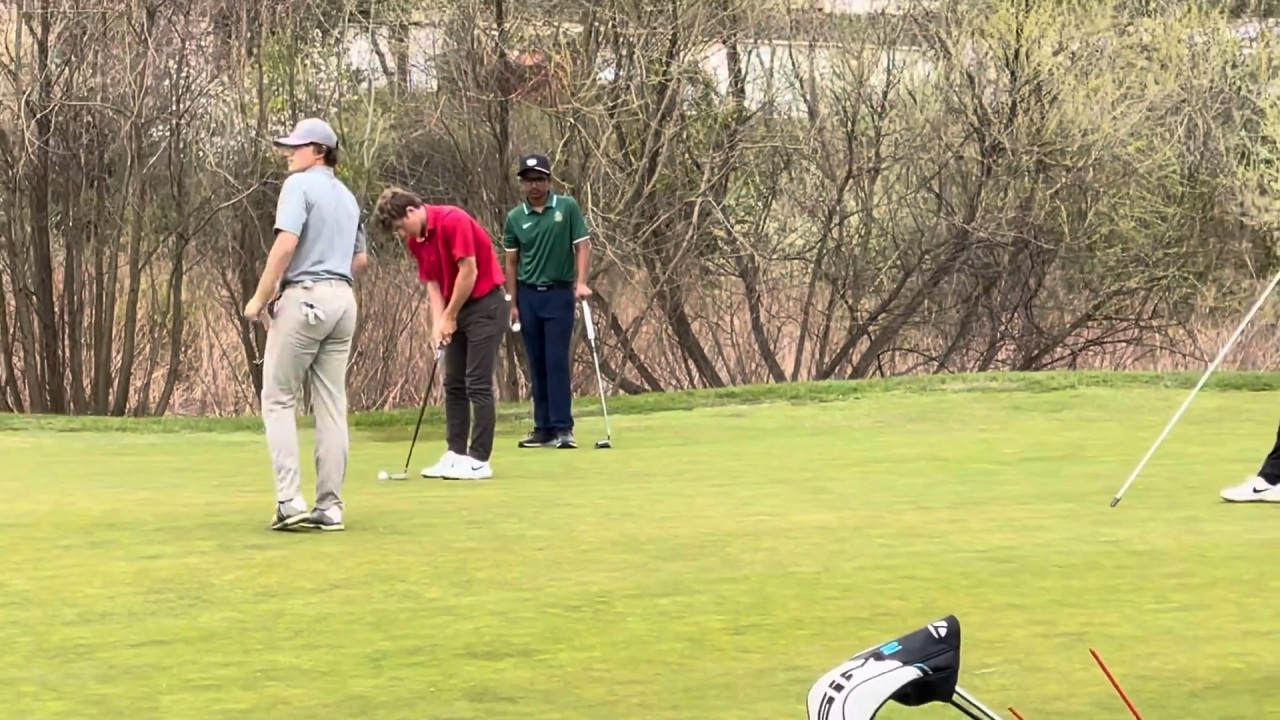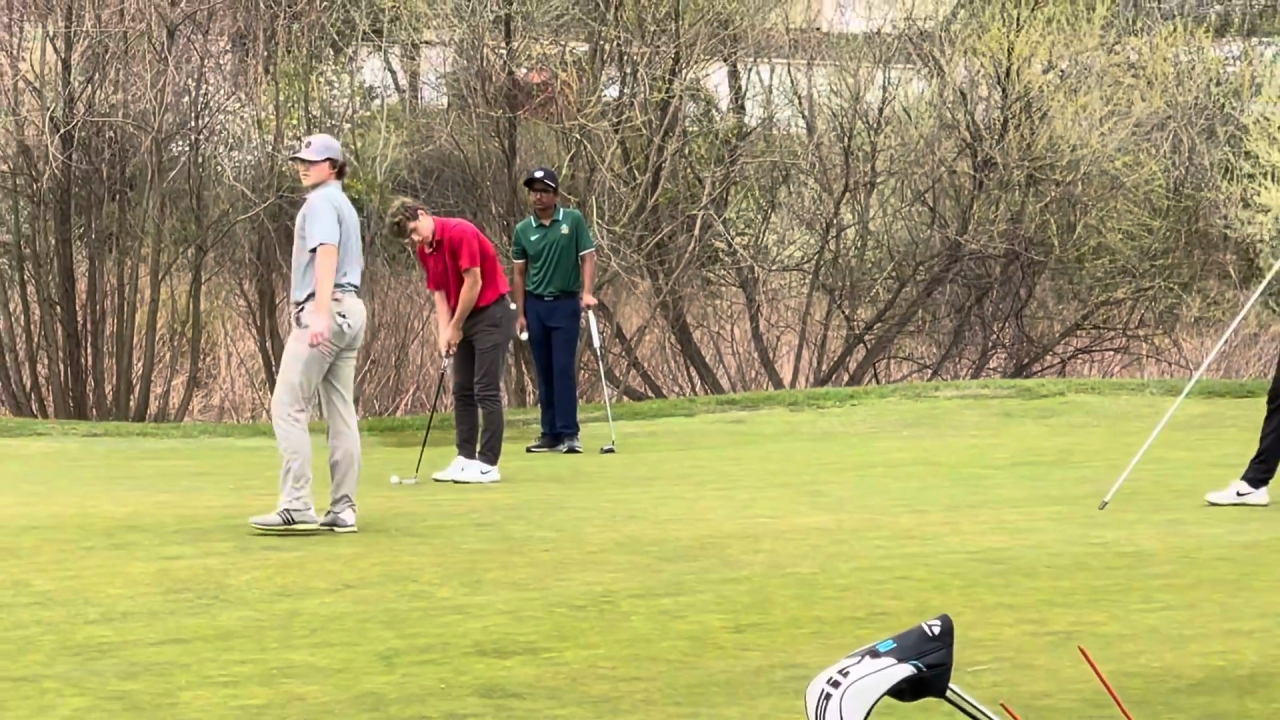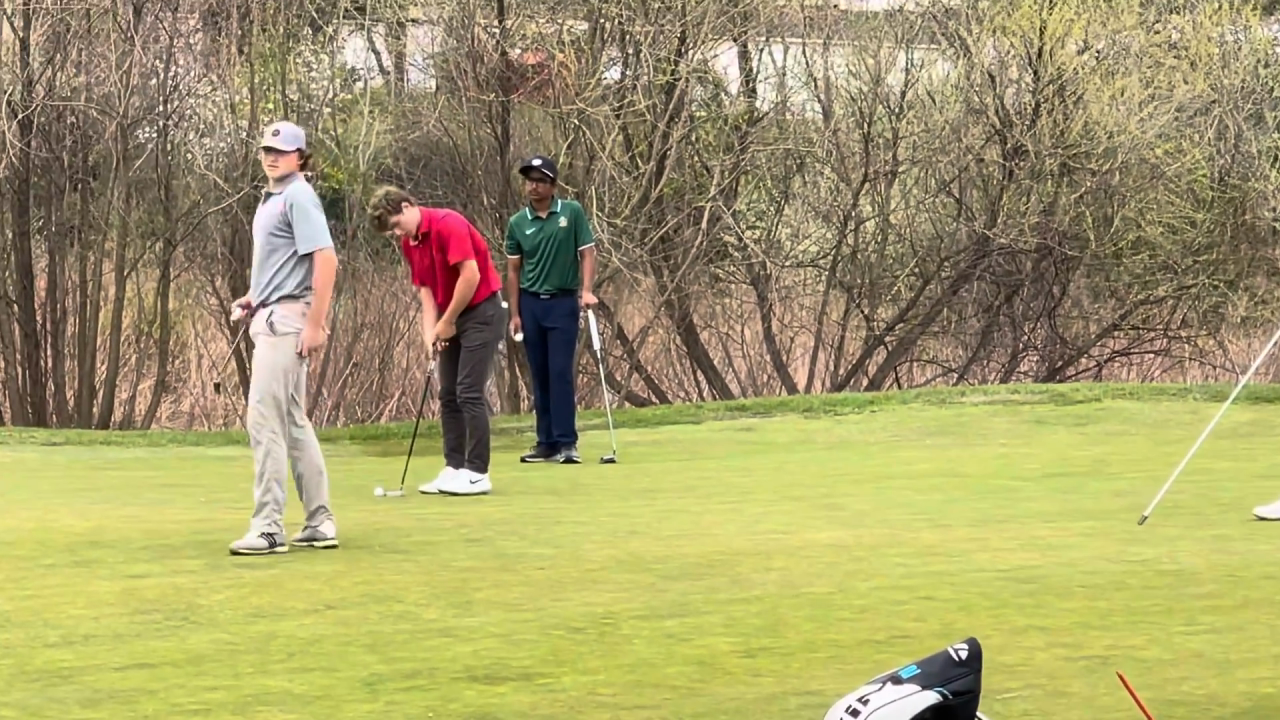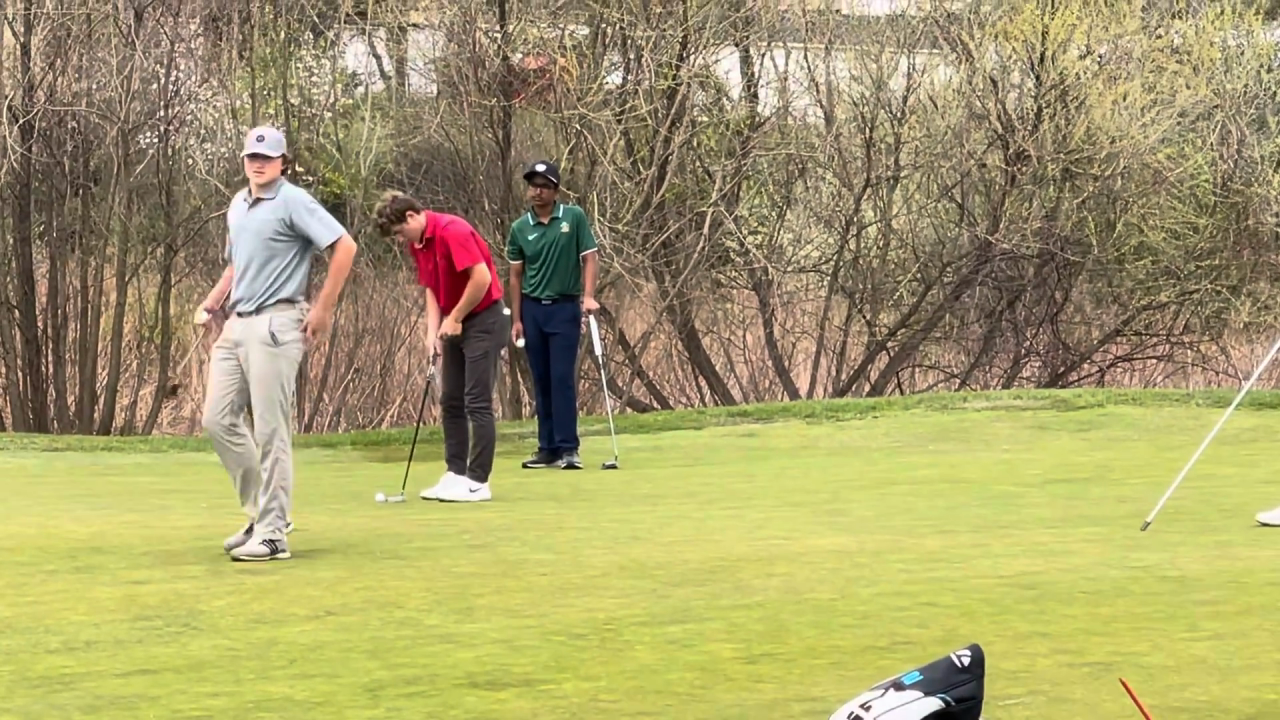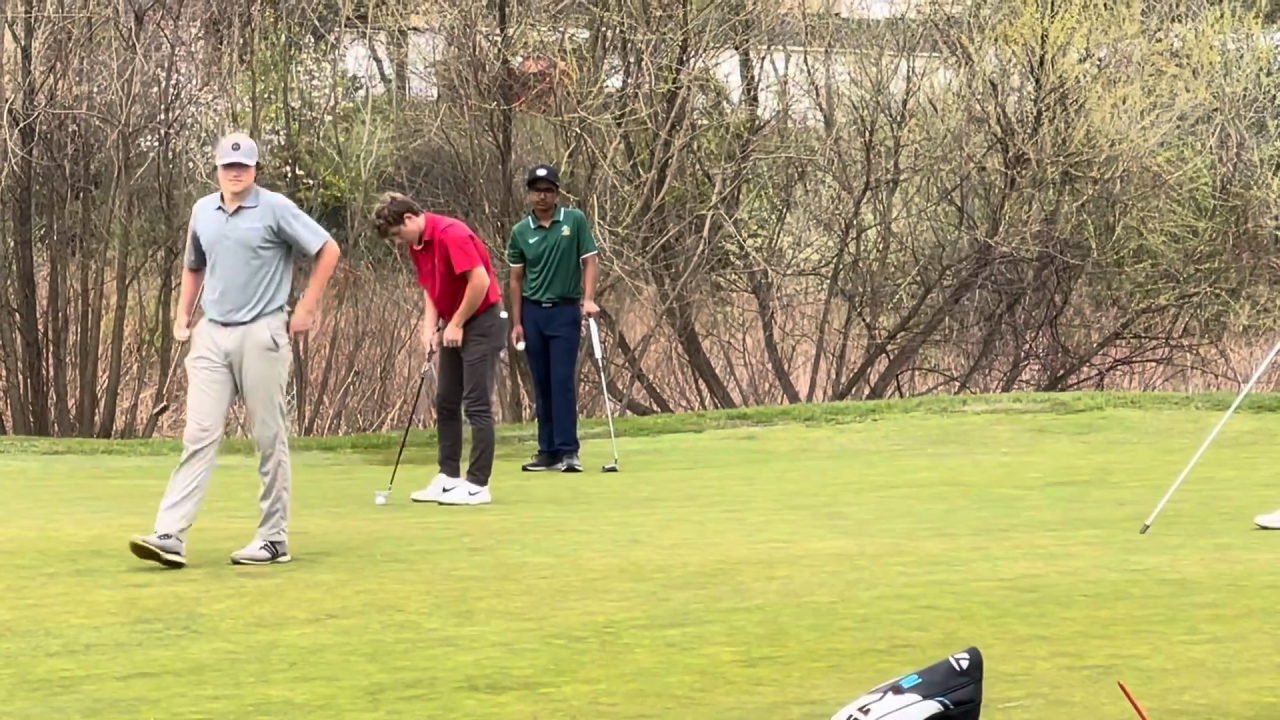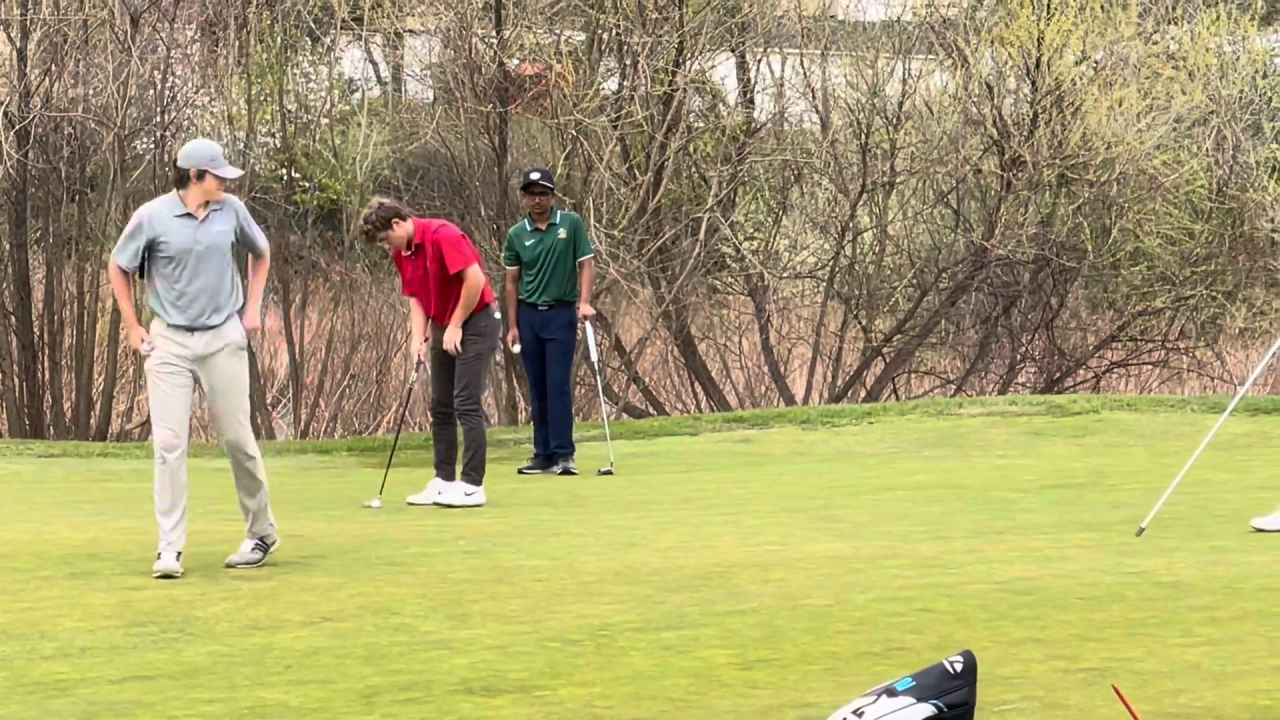
dt=0.3s
person 1, frame 1
left shoulder: (298, 185)
right shoulder: (346, 195)
left elbow: (286, 243)
right elbow: (360, 260)
left wrist: (260, 296)
left hip: (303, 300)
right hip: (342, 301)
left knee: (278, 400)
right knee: (331, 407)
left ankle: (290, 498)
right ankle: (329, 506)
person 1, frame 2
left shoulder: (322, 200)
right shoulder: (344, 204)
left elbow: (327, 255)
left wrist: (319, 312)
left hip: (324, 314)
right hip: (350, 311)
left knee: (288, 407)
right knee: (342, 413)
left ankle: (297, 505)
right ankle: (343, 508)
person 1, frame 3
left shoulder: (298, 196)
right shoulder: (270, 197)
left elbow: (326, 259)
left wrist: (316, 323)
right wrist: (250, 297)
left hip: (285, 319)
right hip: (268, 317)
left knee: (264, 422)
right knee: (292, 423)
left ankle: (269, 527)
right ankle: (319, 522)
person 1, frame 4
left shoulder: (294, 201)
right shoulder: (238, 203)
left elbow: (345, 247)
left wrist: (322, 309)
right wrist: (214, 300)
left hip: (276, 326)
right hip: (236, 325)
left knee: (270, 431)
right knee: (218, 422)
left ankle: (272, 533)
right ankle: (261, 513)
person 1, frame 5
left shoulder: (274, 208)
right shoulder: (201, 213)
left elbow: (328, 250)
left wrist: (306, 309)
right wrist: (180, 318)
left hip: (262, 335)
right hip: (210, 336)
left knee: (269, 437)
right knee: (199, 434)
left ankle: (274, 538)
right ankle: (168, 535)
person 1, frame 6
left shoulder: (232, 210)
right shoulder: (151, 216)
left elbow: (261, 253)
right elbow: (118, 268)
left wrist: (253, 307)
right wrist: (132, 327)
left hip: (223, 337)
right hip: (169, 340)
left knee: (238, 438)
right knee: (170, 442)
left ankle: (262, 531)
right ankle: (170, 548)
person 2, frame 1
left shoulder: (453, 220)
right shoulder: (415, 241)
left elbow: (469, 271)
right elbow: (433, 283)
left wrist: (449, 317)
right wrist: (438, 323)
left hip: (486, 304)
right hip: (458, 308)
left knee: (478, 384)
right knee: (454, 384)
left ankle: (479, 460)
right ankle: (456, 453)
person 2, frame 2
left shoulder: (460, 232)
right shoulder: (424, 250)
left elbow: (473, 282)
right elbow: (439, 292)
left wrist: (455, 327)
right wrist: (444, 332)
left hip: (492, 314)
right hip: (464, 317)
left knee: (486, 391)
right knee: (462, 391)
left ankle: (487, 464)
right ankle: (466, 458)
person 2, frame 3
left shoulder: (448, 224)
right shoulder: (409, 243)
left elbow: (471, 274)
right elbow: (426, 287)
left wrist: (447, 320)
right wrist: (430, 329)
left hip: (480, 312)
right hip: (452, 318)
left knee: (470, 392)
right knee: (449, 396)
left ankle: (477, 473)
right ankle: (455, 468)
person 2, frame 4
left shoulder: (453, 231)
right shoulder: (417, 244)
left elbow: (482, 278)
left wrist: (454, 318)
right wrist: (433, 329)
left hip: (484, 320)
right hip: (455, 322)
left knee: (477, 402)
right knee: (451, 401)
left ankle: (477, 482)
right ankle: (456, 474)
person 2, frame 5
left shoulder: (451, 233)
right shoulder: (416, 245)
left elbow: (480, 281)
left wrist: (456, 324)
right wrist: (430, 327)
left hip: (481, 323)
right hip: (453, 327)
left knee: (476, 405)
right knee: (446, 404)
left ankle: (477, 485)
right ankle: (448, 478)
person 2, frame 6
left shoulder: (442, 234)
right shoulder: (401, 254)
left elbow: (476, 279)
right elbow: (415, 297)
left wrist: (456, 326)
right wrist: (418, 338)
left hip: (474, 324)
right hip: (443, 328)
left knee: (467, 404)
right knee: (440, 407)
left ankle: (472, 485)
right ankle: (445, 480)
person 3, frame 1
left shoulder: (568, 207)
right shoulder: (514, 218)
left elbow: (582, 246)
right elbow: (511, 263)
left wrist: (581, 282)
right wrist: (513, 304)
left hip: (559, 293)
right hip: (528, 296)
left knee: (557, 362)
right knee: (536, 365)
left ankle: (563, 428)
right ankle: (543, 428)
person 3, frame 2
left shoulder: (574, 220)
right shoulder: (522, 230)
left elbow: (587, 257)
right elbow: (519, 274)
left wrist: (587, 292)
right wrist: (520, 314)
left hip: (565, 303)
right hip: (535, 305)
left knee: (564, 369)
right knee: (544, 372)
left ankle: (569, 434)
right ankle: (550, 433)
person 3, frame 3
left shoulder: (573, 212)
right shoulder: (517, 223)
left elbow: (587, 252)
right elbow: (513, 270)
left wrist: (587, 290)
right wrist: (514, 314)
left hip: (563, 302)
right hip: (530, 303)
left knee: (561, 373)
right knee: (539, 376)
left ankle: (566, 442)
right ankle: (546, 442)
person 3, frame 4
left shoulder: (575, 217)
right shoulder: (519, 228)
left elbow: (589, 258)
right elbow: (515, 276)
left wrist: (589, 295)
right wrist: (516, 319)
left hip: (565, 307)
right hip: (532, 309)
left knee: (562, 378)
right knee: (541, 382)
left ankle: (568, 448)
right ankle: (548, 448)
person 3, frame 5
left shoulder: (575, 220)
right shoulder: (520, 232)
left elbow: (589, 261)
right elbow: (516, 279)
left wrist: (589, 299)
right wrist: (516, 323)
left hip: (565, 310)
right hip: (533, 312)
left knee: (563, 381)
right knee: (541, 385)
left ankle: (568, 450)
right ankle: (548, 450)
person 3, frame 6
left shoulder: (572, 223)
right shoulder: (516, 234)
left elbow: (585, 264)
right elbow: (511, 282)
left wrist: (584, 301)
right wrist: (512, 325)
left hip: (561, 313)
right hip: (528, 315)
left knee: (558, 384)
right knee: (537, 387)
left ankle: (563, 453)
right ankle: (543, 453)
